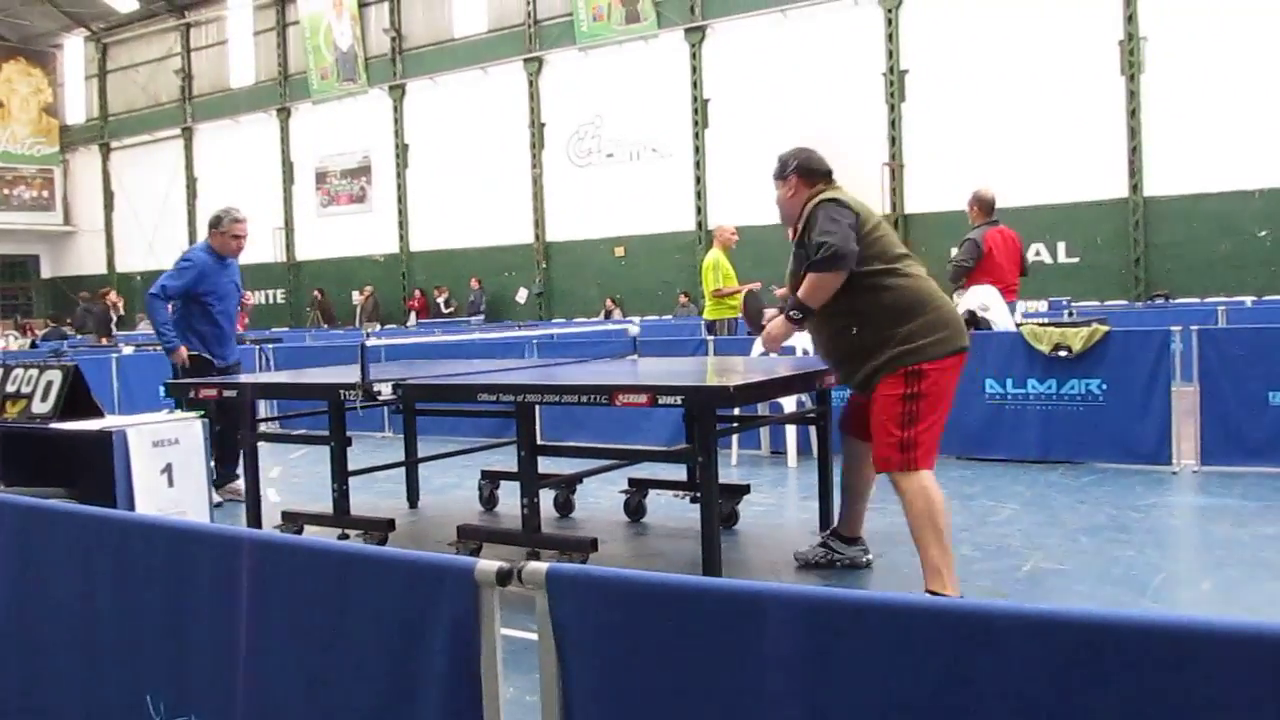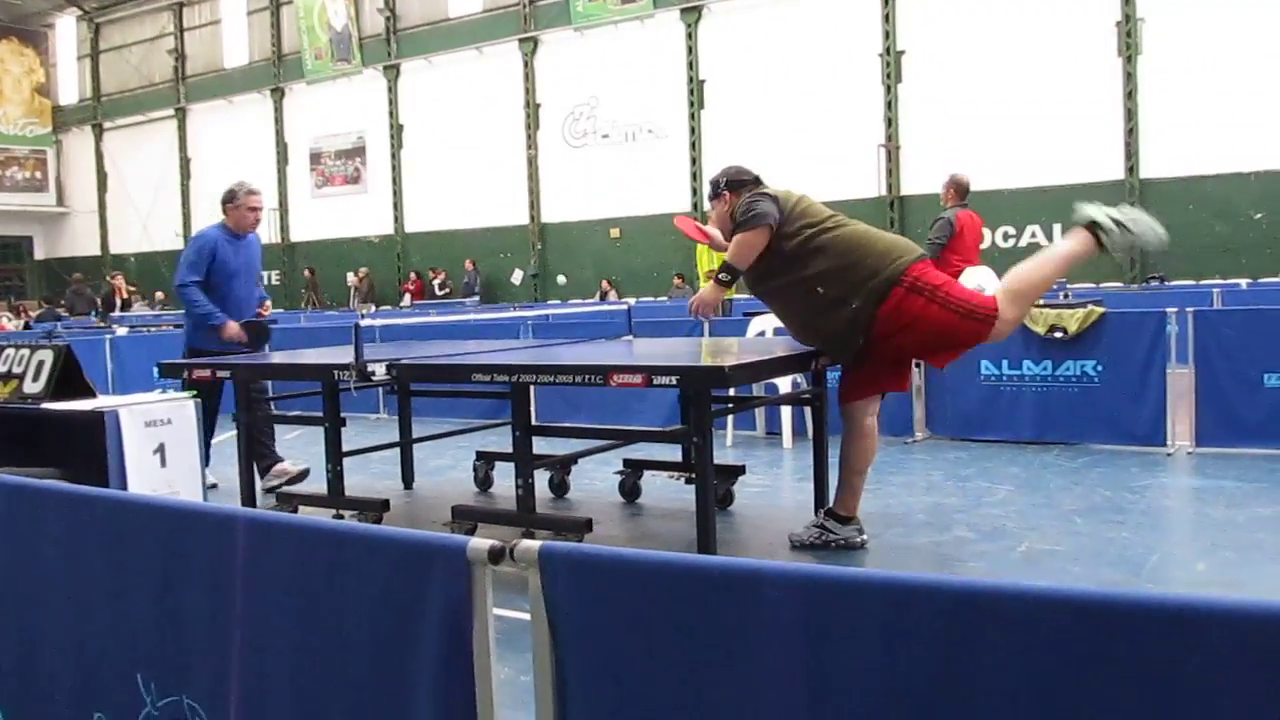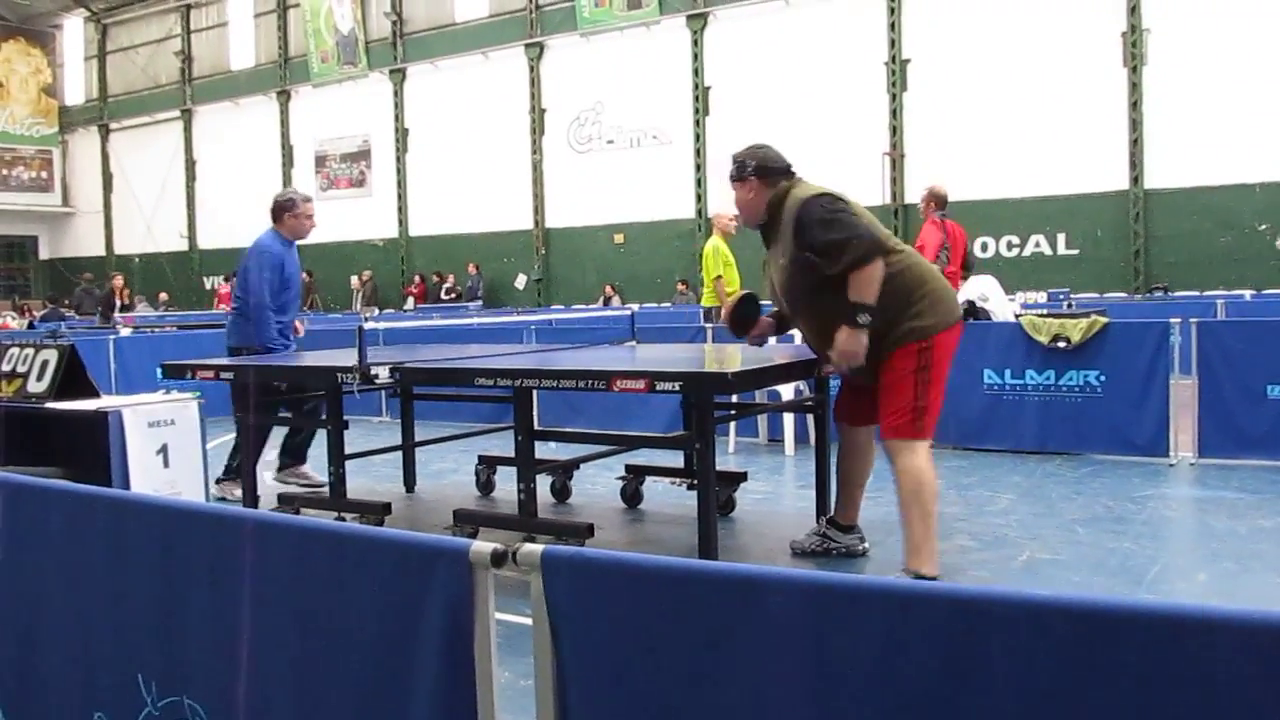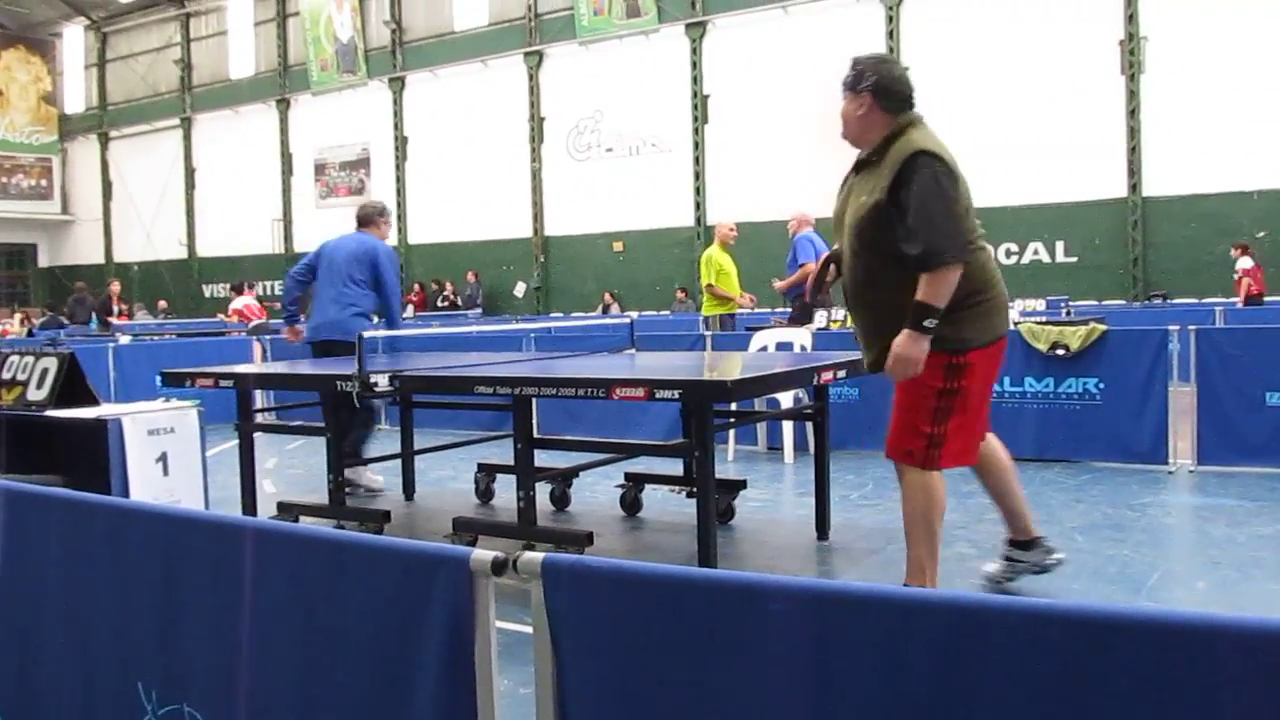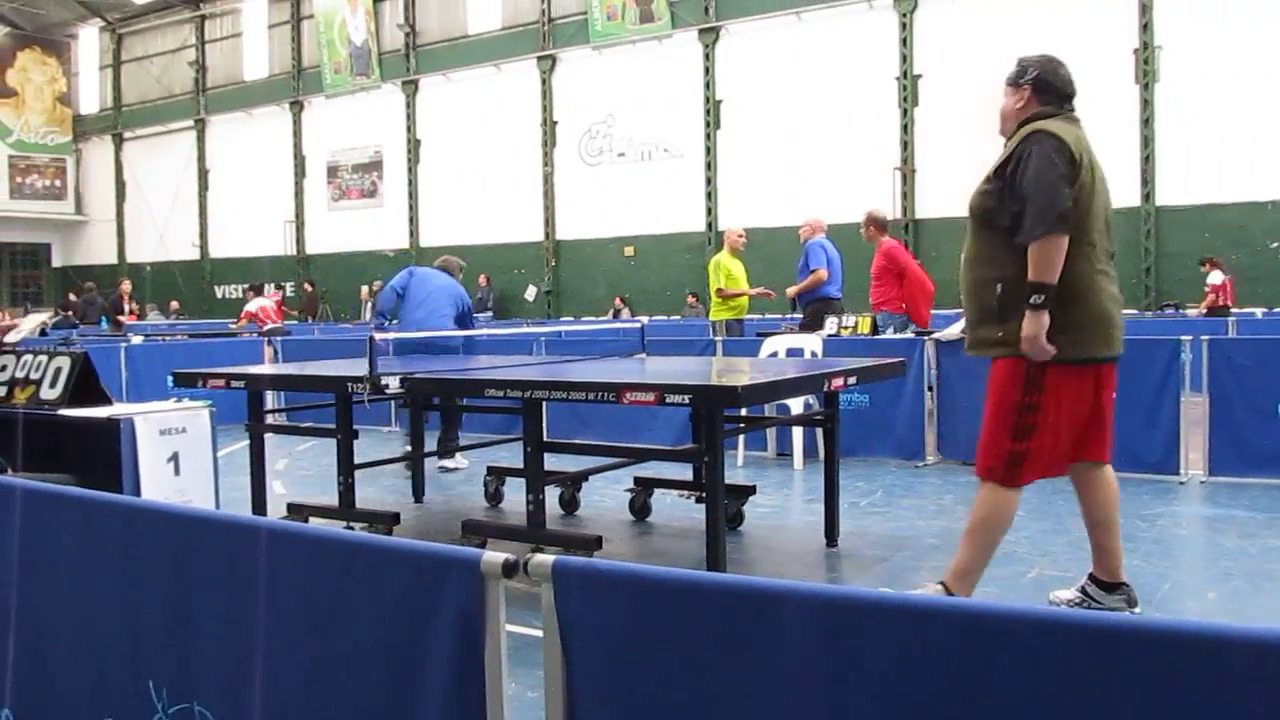
dt=0.5s
person 1, frame 1
left shoulder: (826, 207)
right shoulder: (836, 208)
left elbow: (832, 262)
right elbow: (852, 286)
left wrist: (791, 317)
right wrist: (795, 312)
left hip: (911, 345)
right hip: (898, 344)
left knee: (904, 465)
right knee: (857, 436)
left ankle: (943, 596)
right ankle: (847, 540)
person 1, frame 2
left shoulder: (755, 208)
right shoulder: (774, 212)
left elbow: (764, 228)
left wrist: (721, 282)
right wrist: (728, 247)
left hip: (891, 287)
right hip: (871, 316)
left knee: (1001, 317)
right knee: (857, 408)
left ankle: (1092, 231)
right ankle: (842, 520)
person 1, frame 3
left shoulder: (808, 206)
right shoulder: (782, 224)
left elbow: (868, 254)
right elbow: (805, 302)
left wrist: (856, 324)
right wrist: (773, 325)
left hip: (915, 321)
right hip: (885, 330)
left knee: (902, 437)
right knee: (853, 425)
left ankle: (924, 575)
right ankle: (842, 528)
person 1, frame 4
left shoulder: (917, 161)
right shoulder: (878, 158)
left elbow: (944, 255)
left wrist: (917, 330)
right wrist: (839, 265)
left hip: (950, 330)
right hip: (947, 328)
left knee: (916, 457)
right knee: (970, 437)
left ankle: (921, 591)
right ankle: (1027, 544)
person 1, frame 5
left shoulder: (1043, 141)
right shoulder: (1068, 141)
left elbow: (1050, 228)
left wrist: (1037, 306)
left hip: (1045, 337)
right hip: (1086, 332)
left knee: (1003, 470)
right knee: (1090, 460)
left ankle: (952, 594)
right ankle: (1110, 585)
person 2, frame 1
left shoulder: (230, 259)
right shoulder: (196, 262)
right elbow: (155, 297)
left wrist: (239, 300)
right wrist: (172, 344)
left hip: (227, 358)
right hip: (195, 359)
left knee: (235, 422)
right knee: (205, 426)
left ankle: (226, 480)
person 2, frame 2
left shoulder: (253, 241)
right shoulder: (205, 241)
right elbow: (184, 287)
left wrist: (263, 300)
right wrist: (220, 321)
left hip: (246, 343)
right hip: (206, 344)
left knee: (257, 404)
right knee: (203, 411)
left ankle: (271, 467)
person 2, frame 3
left shoulder: (288, 246)
right shoulder: (267, 250)
right elbow: (258, 306)
left wrist: (289, 319)
right wrist: (274, 351)
left hip: (279, 345)
right hip: (253, 347)
left knee: (310, 400)
right knee: (256, 417)
left ankle: (292, 465)
right ankle: (230, 480)
person 2, frame 4
left shoulder: (329, 246)
right shoulder: (382, 251)
left elbow: (296, 278)
right elbow: (390, 301)
left wrist: (290, 319)
left hip: (320, 334)
right hip: (351, 334)
left knee: (337, 404)
right knee: (365, 404)
left ankle: (344, 468)
right ankle: (350, 464)
person 2, frame 5
left shoulder: (414, 272)
right shoulder: (460, 293)
left elbow: (390, 292)
left wrist: (380, 324)
right knee: (451, 399)
right ankle: (448, 453)
